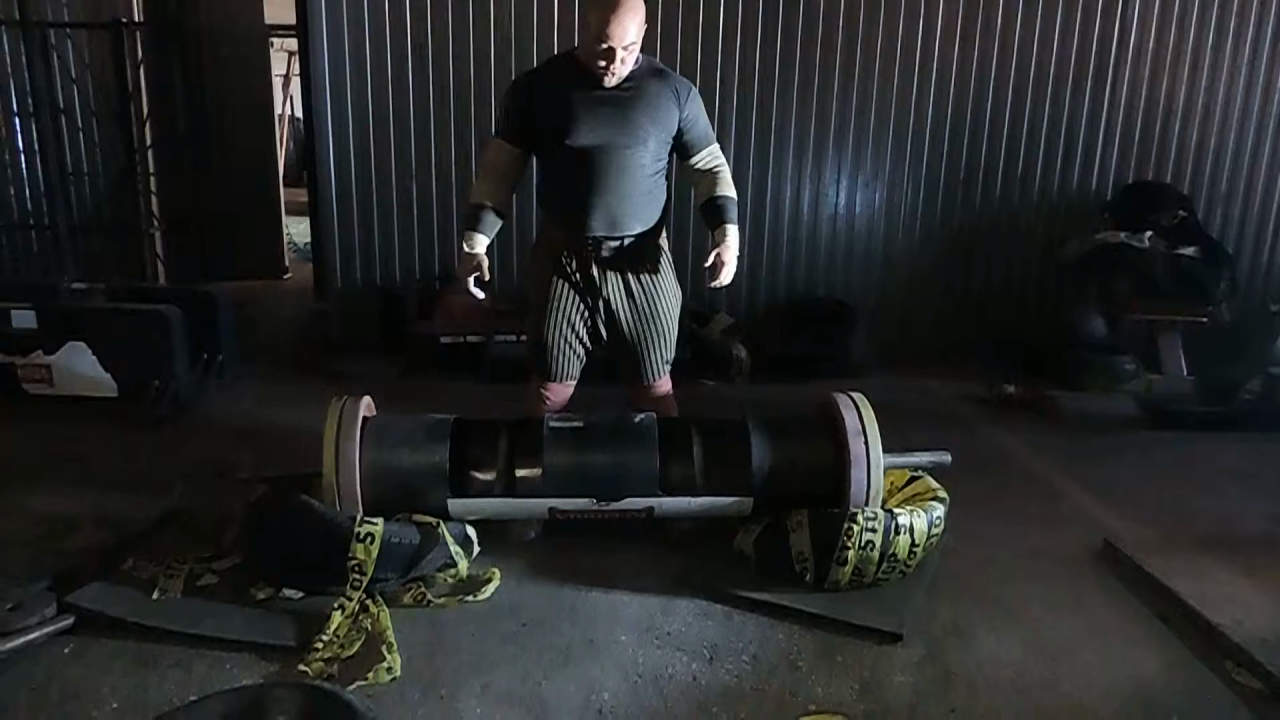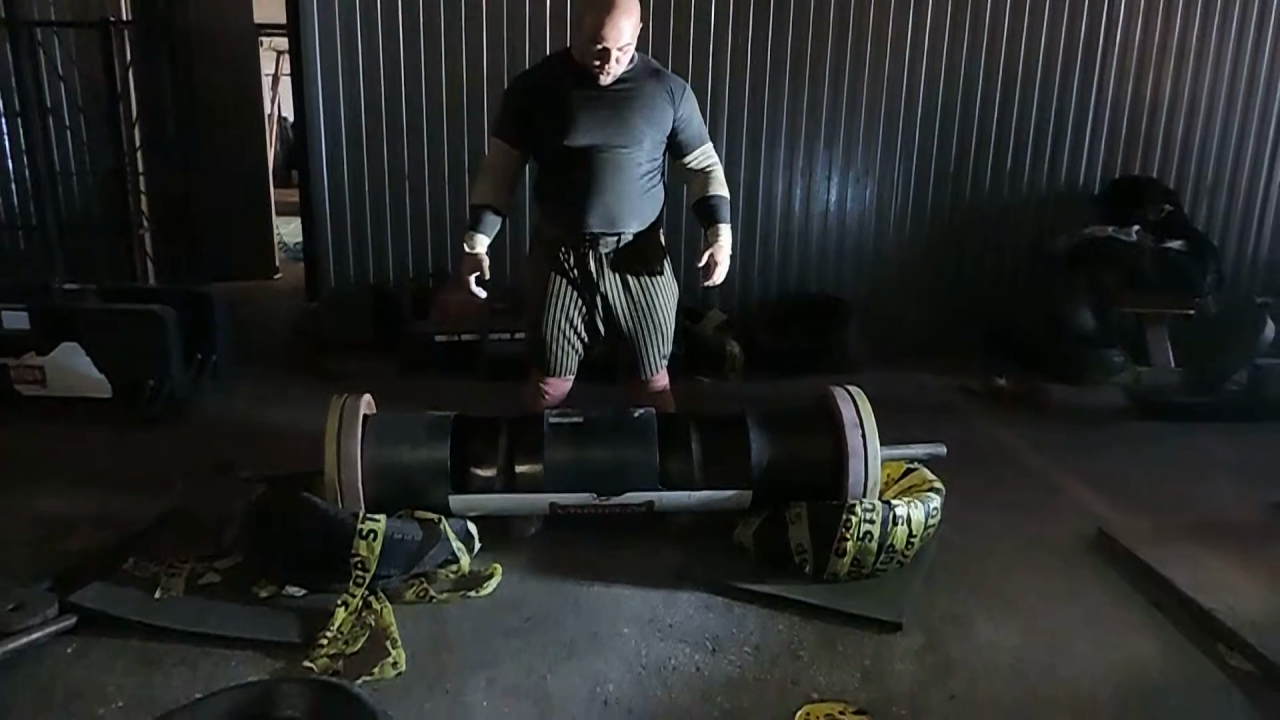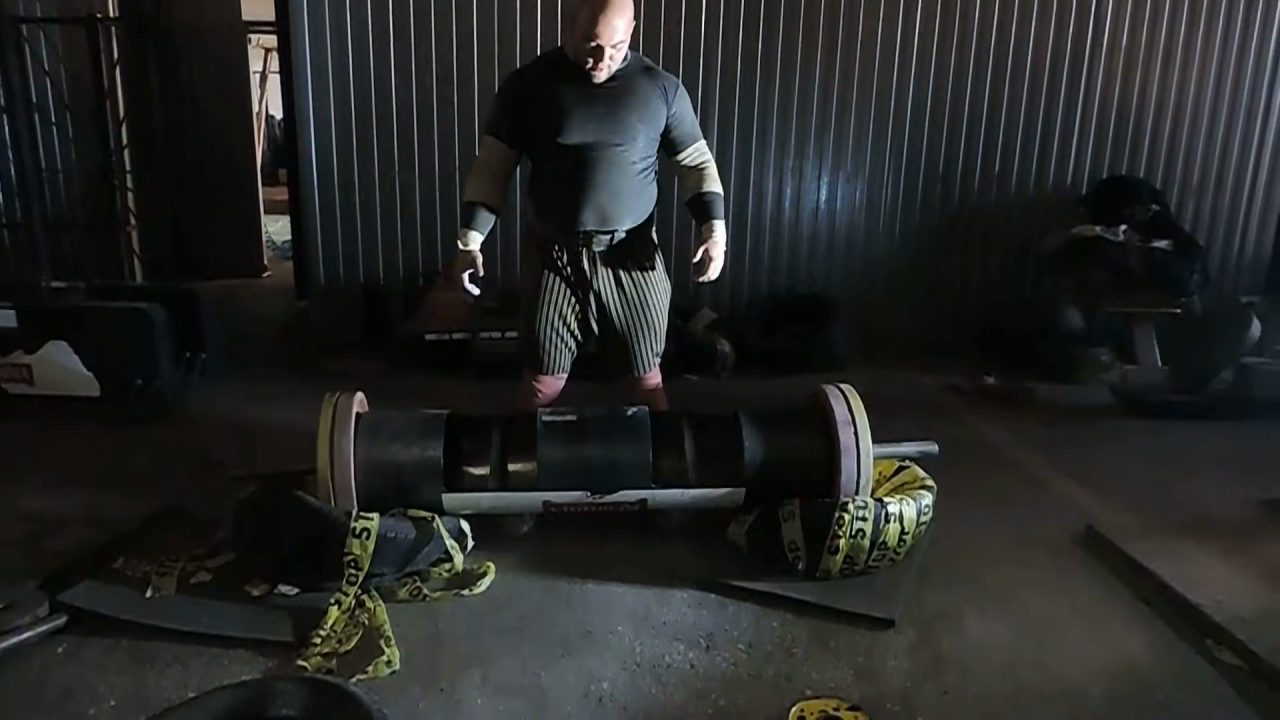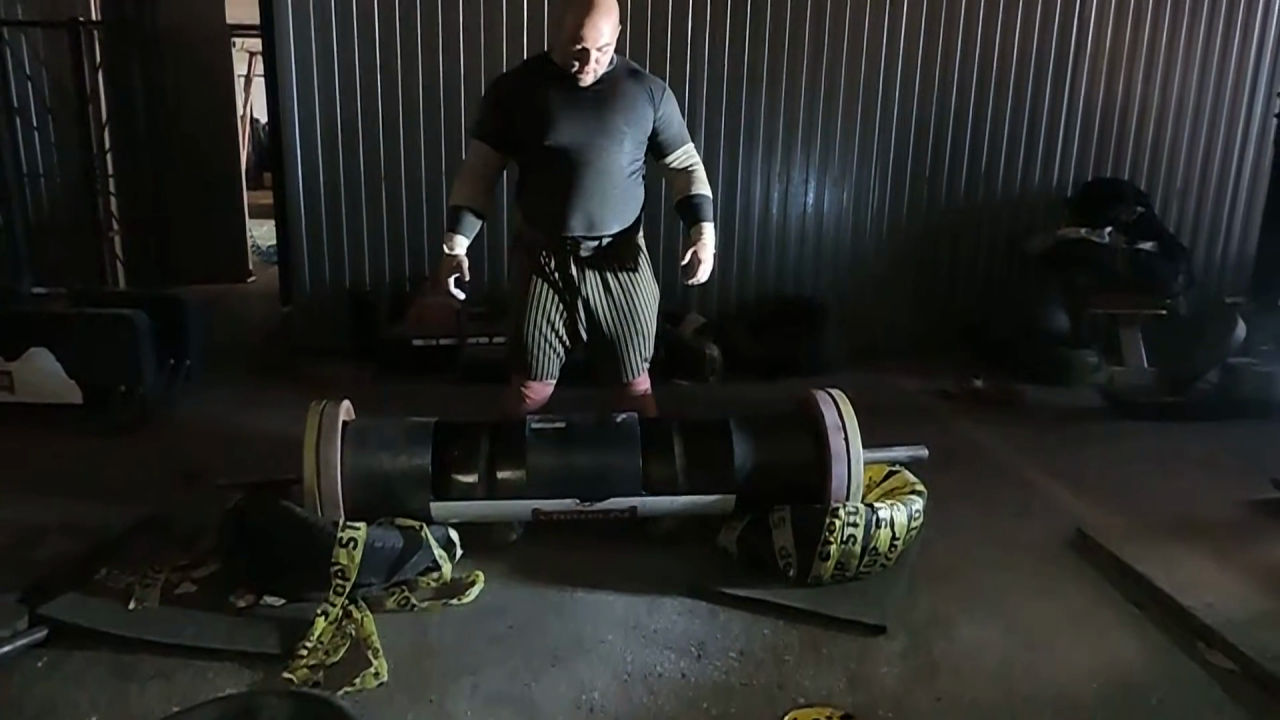
dt=0.5s
person 1, frame 1
left shoulder: (673, 90)
right shoulder: (538, 86)
left elbow: (709, 165)
right elbow: (499, 167)
left wrist: (727, 233)
right wrist: (475, 242)
left hip: (641, 262)
right hip: (562, 258)
left knee: (655, 384)
right knee: (551, 387)
person 1, frame 2
left shoulder: (668, 89)
right shoulder: (535, 86)
left elbow: (703, 165)
right elbow: (500, 168)
left wrist: (719, 233)
right wrist: (476, 242)
left hip: (639, 258)
right hip: (559, 256)
left knee: (653, 378)
right knee: (550, 382)
person 1, frame 3
left shoulder: (661, 87)
right shoulder: (529, 84)
left elbow: (696, 161)
right elbow: (492, 165)
left wrist: (714, 228)
right wrist: (470, 240)
left hip: (632, 255)
right hip: (553, 253)
left knee: (646, 375)
right knee: (543, 379)
person 1, frame 4
left shoulder: (648, 91)
right shoulder: (516, 88)
left elbow: (684, 164)
right elbow: (479, 169)
left wrist: (702, 231)
right wrist: (456, 243)
left hip: (619, 261)
right hip: (541, 259)
left knee: (634, 379)
right knee: (530, 385)
